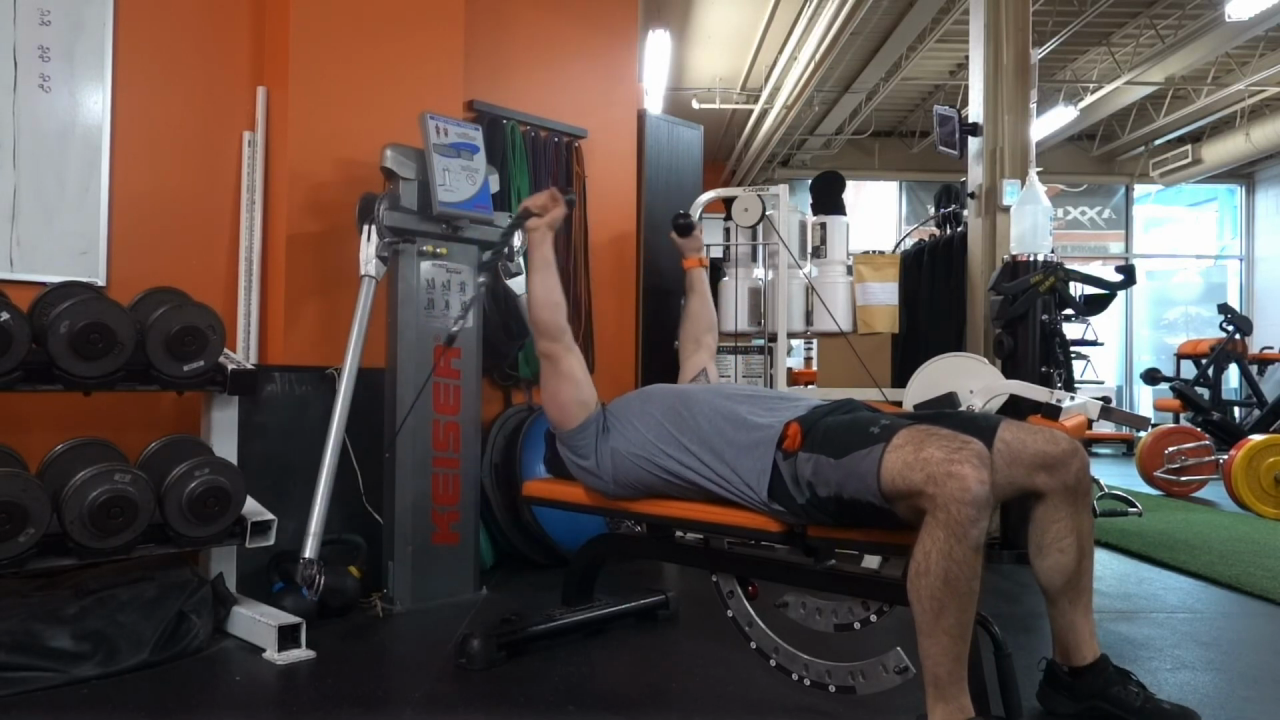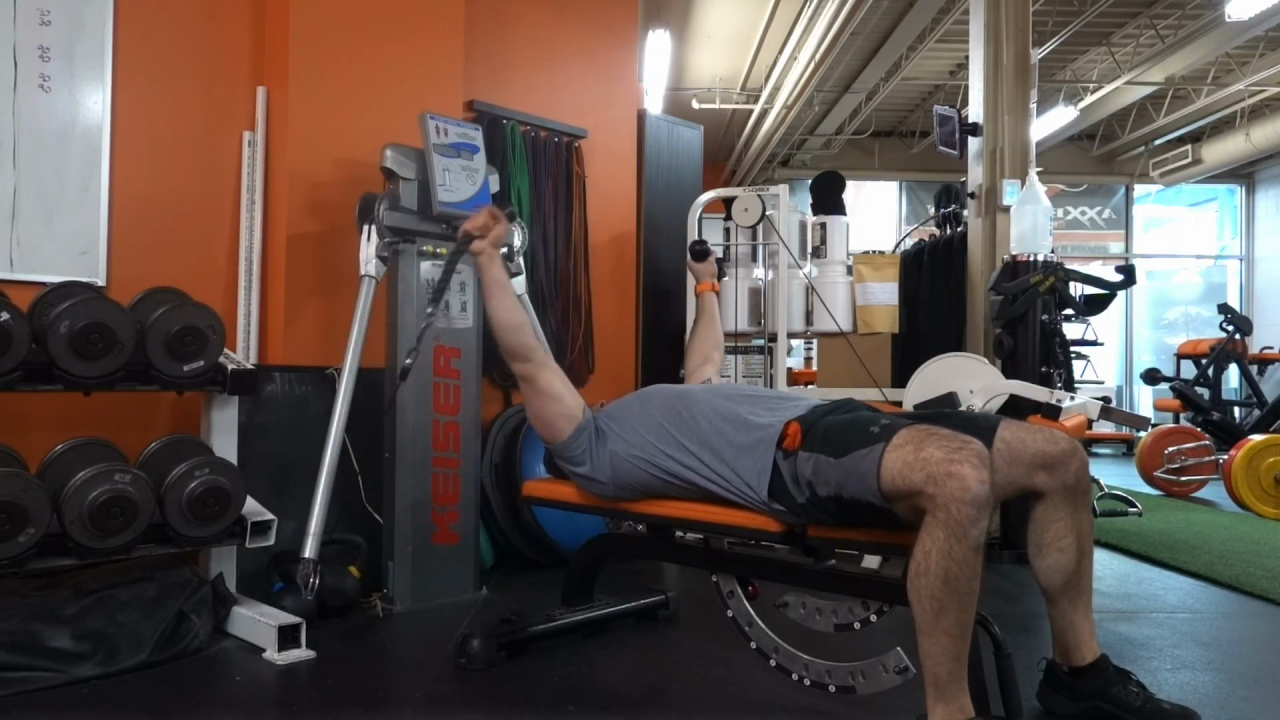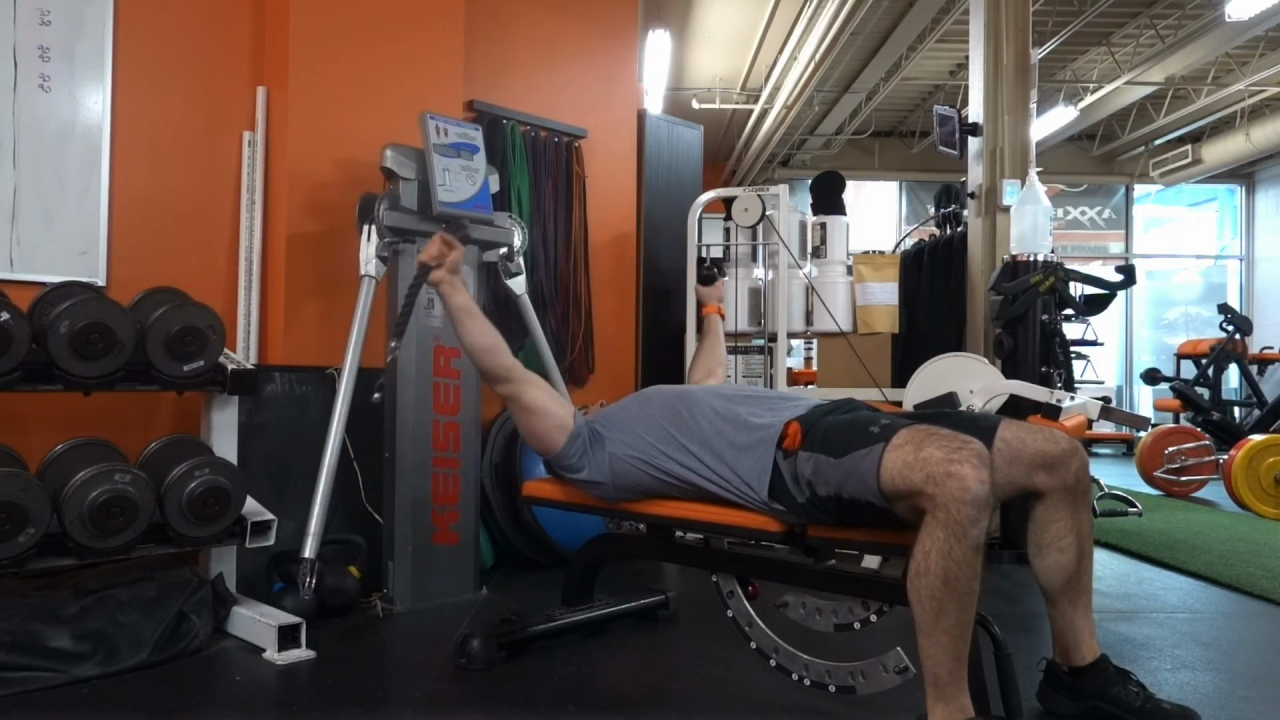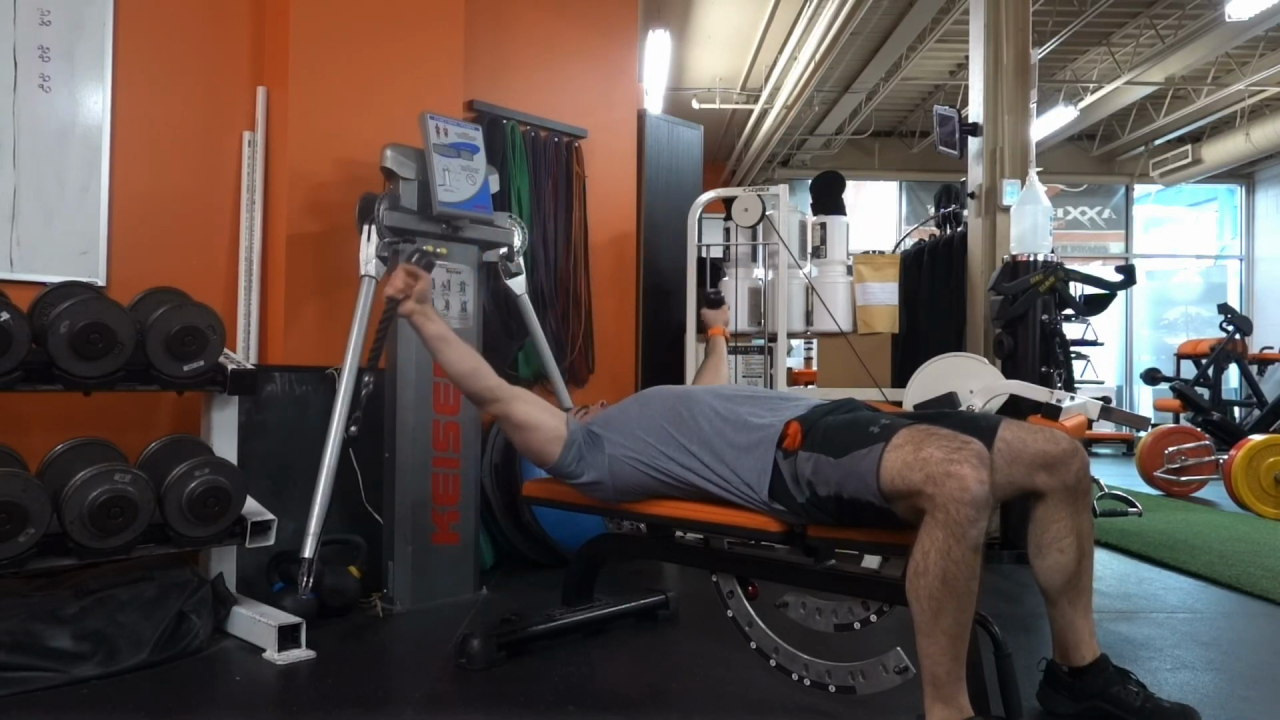
dt=0.2s
person 1, frame 1
left shoulder: (663, 406)
right shoulder: (597, 451)
left elbow: (700, 346)
right elbow: (554, 347)
left wrist: (693, 264)
right wrist: (542, 235)
left hip: (835, 420)
right hip: (787, 454)
left knee: (1060, 460)
right knee: (960, 478)
person 1, frame 2
left shoulder: (651, 410)
right shoulder: (594, 451)
left elbow: (704, 366)
right elbow: (530, 364)
left wrist: (706, 289)
right wrist: (490, 257)
left hip: (838, 416)
right hip: (790, 453)
left knee: (1059, 459)
right knee: (961, 479)
person 1, frame 3
left shoulder: (642, 412)
right shoulder: (591, 452)
left elbow: (707, 383)
right elbow: (509, 379)
left wrist: (712, 313)
right wrist: (450, 284)
left hip: (835, 418)
right hip: (790, 452)
left knee: (1059, 459)
right knee: (961, 478)
person 1, frame 4
left shoulder: (639, 415)
right shoulder: (590, 454)
right elbow: (500, 399)
left wrist: (717, 335)
right wrist: (422, 314)
left hip: (832, 420)
right hip: (792, 454)
left knee: (1059, 459)
right knee: (961, 479)
